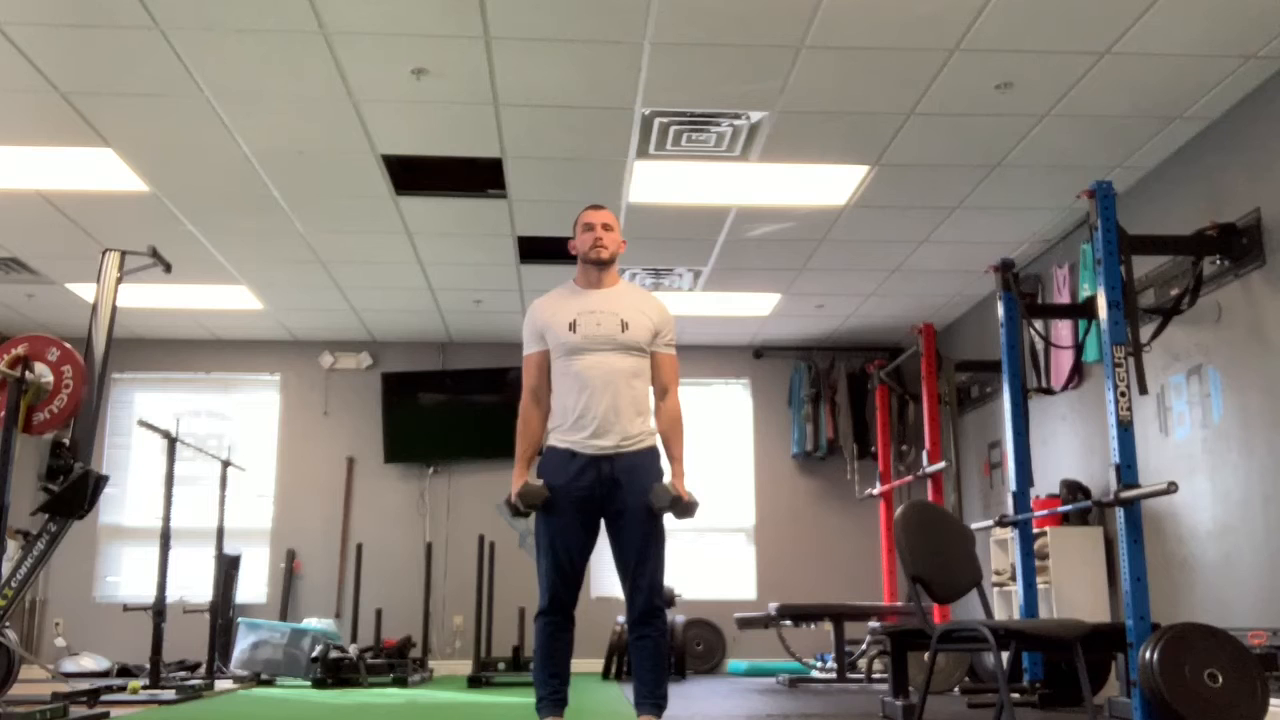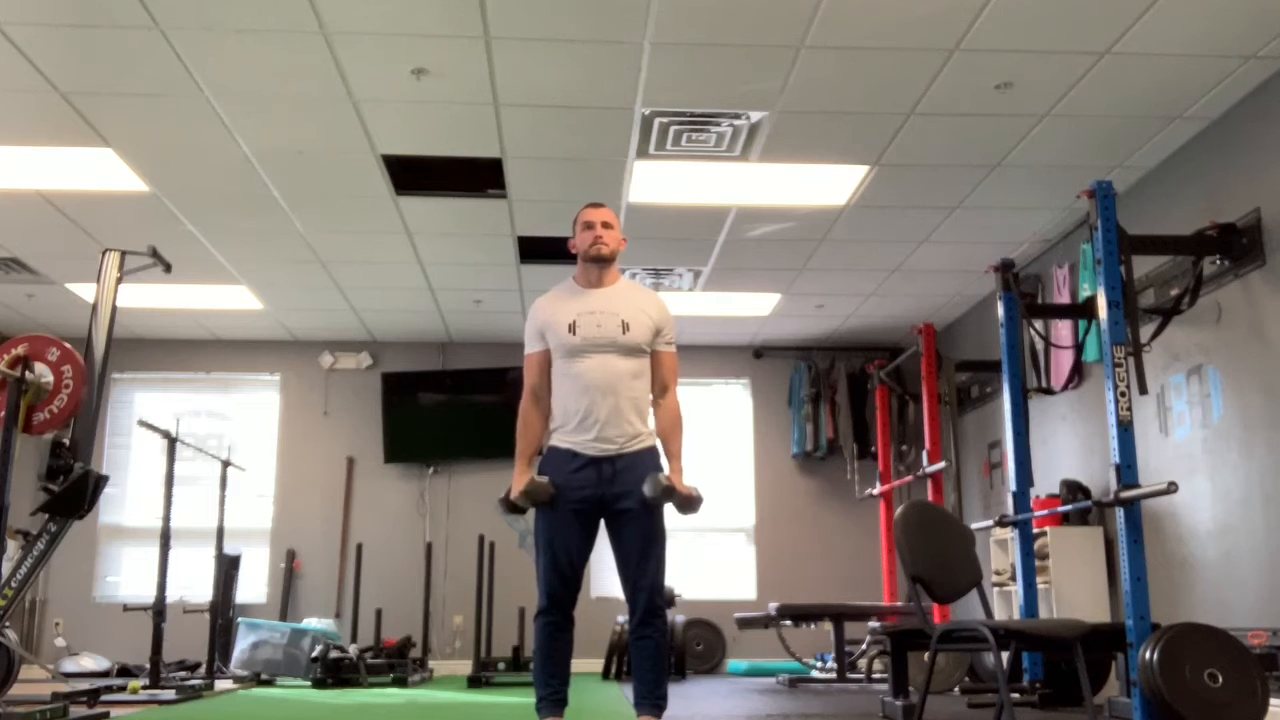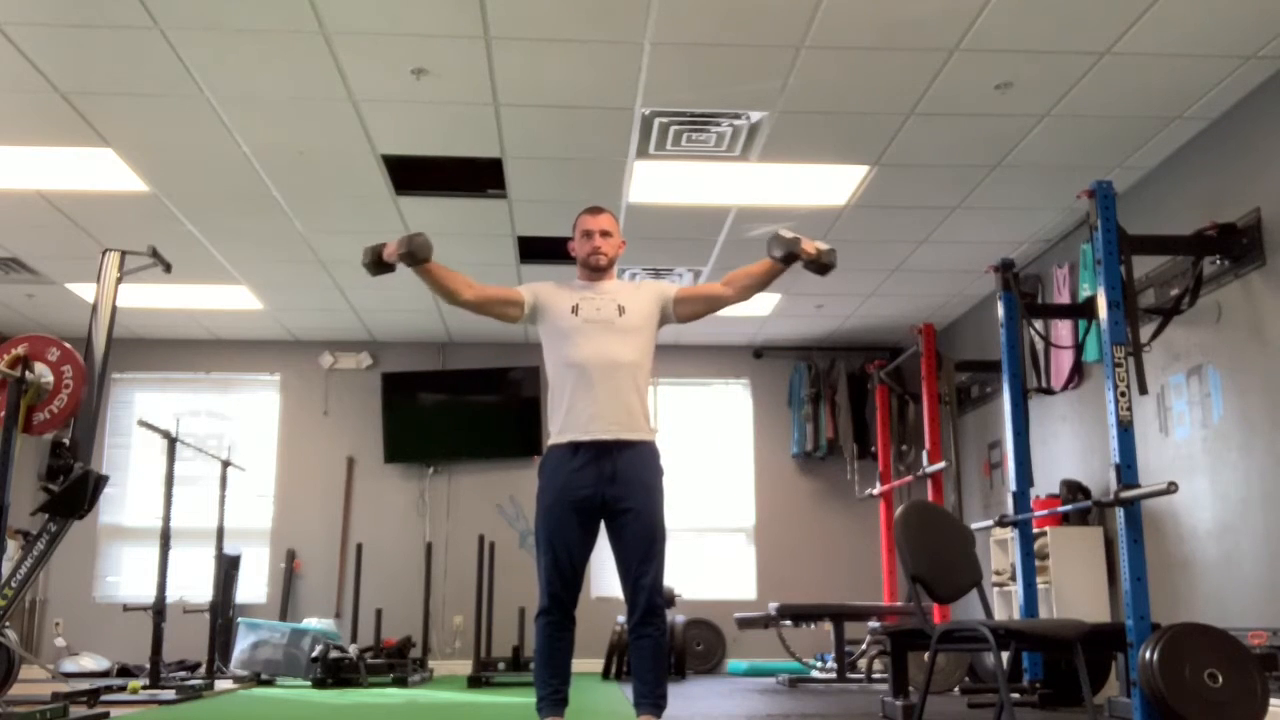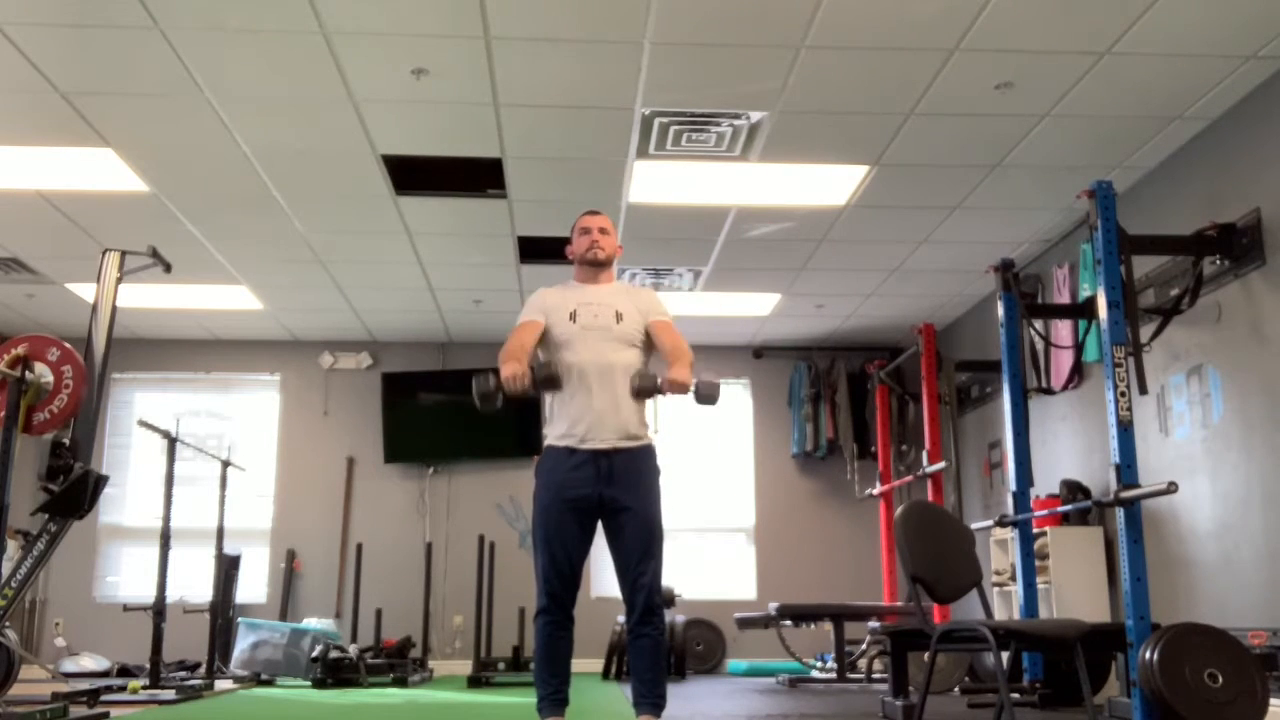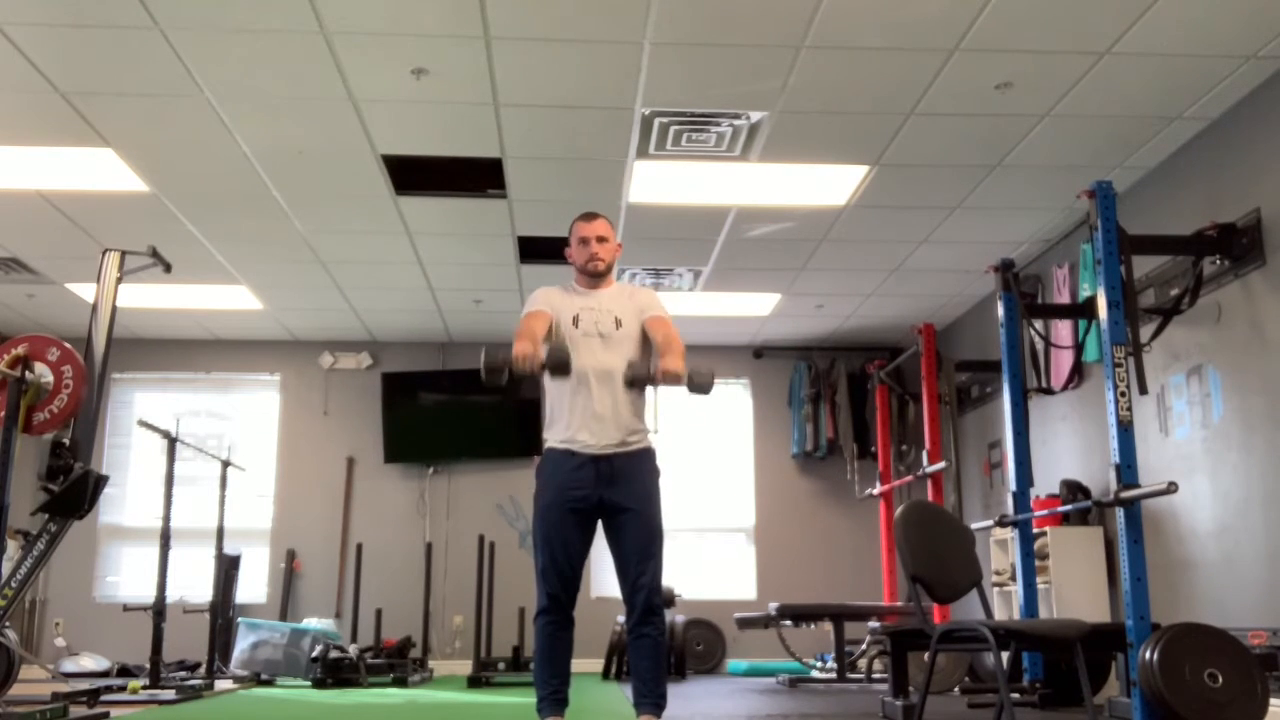
dt=1s
person 1, frame 1
left shoulder: (651, 309)
right shoulder: (545, 309)
left elbow: (666, 396)
right elbow: (534, 398)
left wrist: (677, 471)
right wrist: (520, 470)
left hip: (636, 464)
right hip: (566, 464)
left knee: (646, 600)
right knee: (556, 599)
person 1, frame 2
left shoulder: (650, 306)
right shoulder: (546, 308)
left elbow: (665, 394)
right elbow: (533, 397)
left wrist: (676, 465)
right wrist: (520, 467)
left hip: (636, 464)
right hip: (567, 465)
left knee: (646, 599)
right knee: (555, 599)
person 1, frame 3
left shoulder: (649, 296)
right shoulder: (546, 297)
left elbow: (730, 290)
right elbow: (466, 293)
left wrist: (783, 258)
right wrist: (419, 263)
left hip: (634, 459)
right hip: (567, 460)
left knee: (646, 597)
right knee: (556, 599)
person 1, frame 4
left shoulder: (642, 299)
right shoulder: (547, 300)
left elbow: (674, 347)
right elbow: (518, 346)
left wrist: (679, 370)
right wrist: (512, 367)
left hip: (631, 459)
right hip: (564, 459)
left knee: (644, 596)
right knee: (555, 597)
person 1, frame 5
left shoulder: (640, 299)
right shoulder: (551, 300)
left elbow: (664, 334)
right elbow: (531, 329)
left wrist: (674, 359)
right wrist: (524, 347)
left hip: (631, 463)
right hip: (565, 464)
left knee: (644, 597)
right knee: (555, 598)
